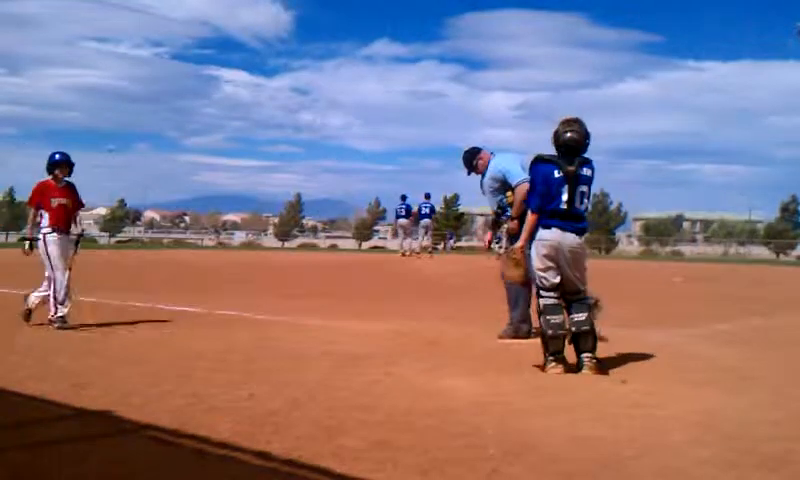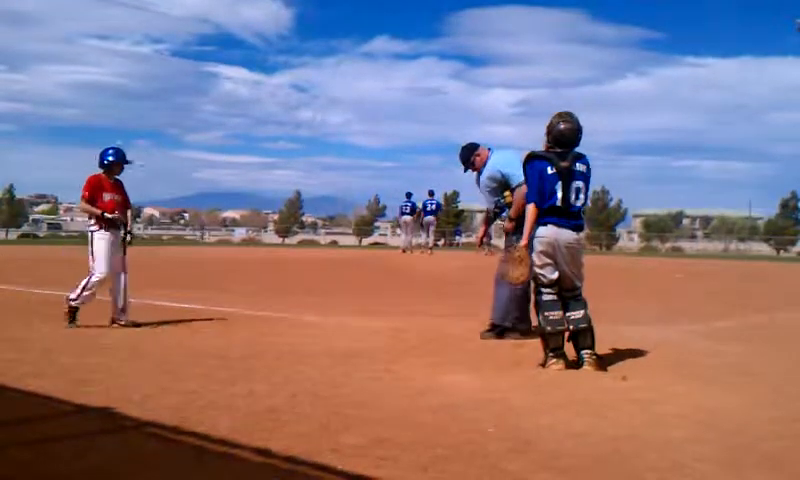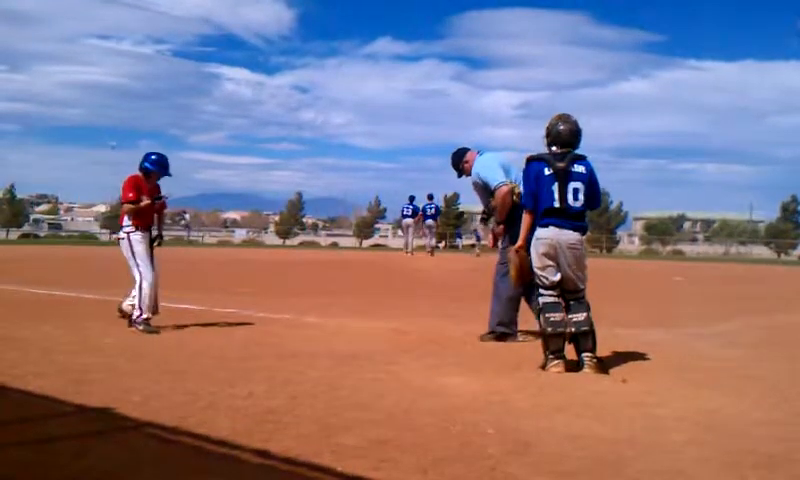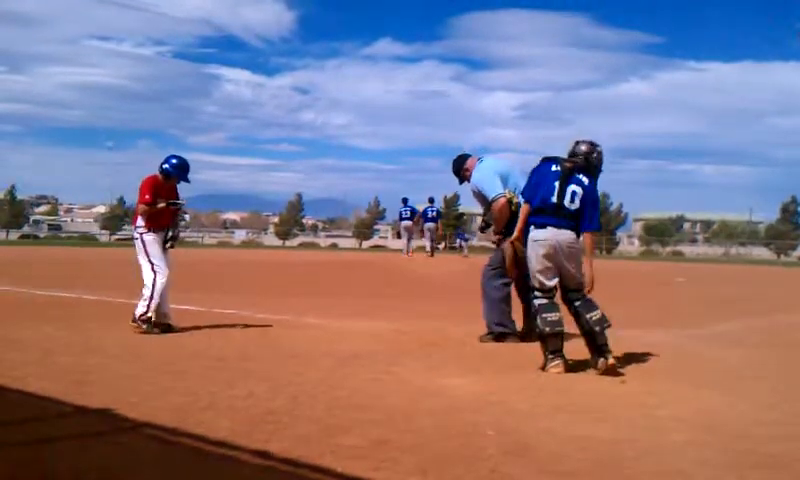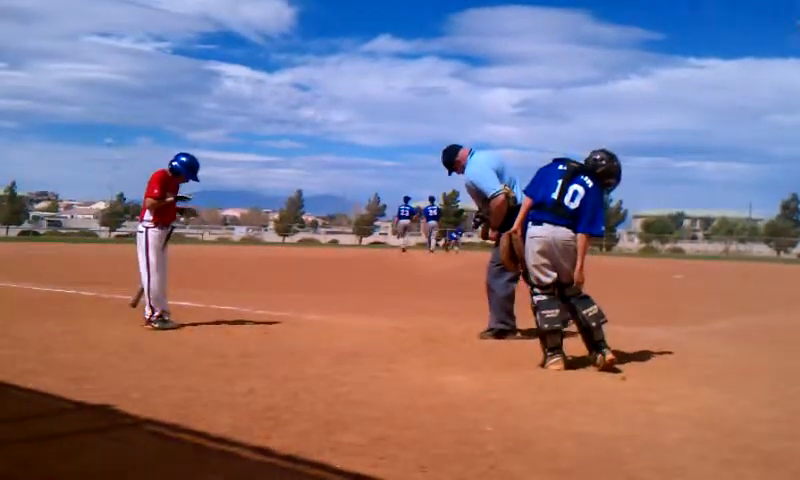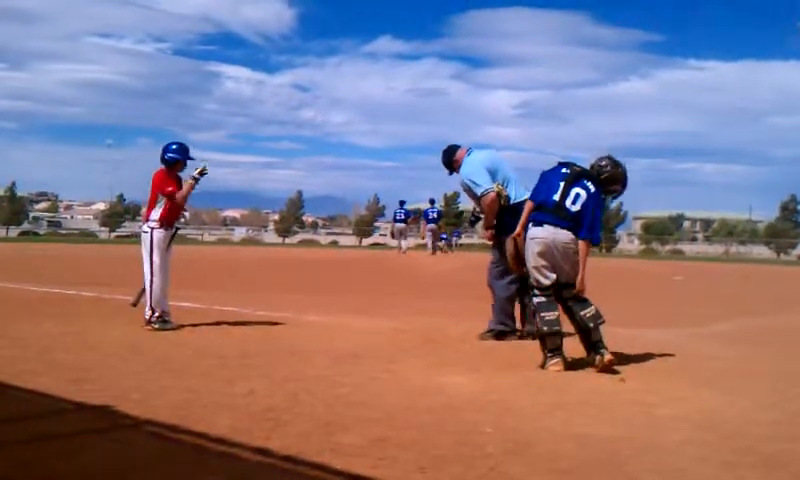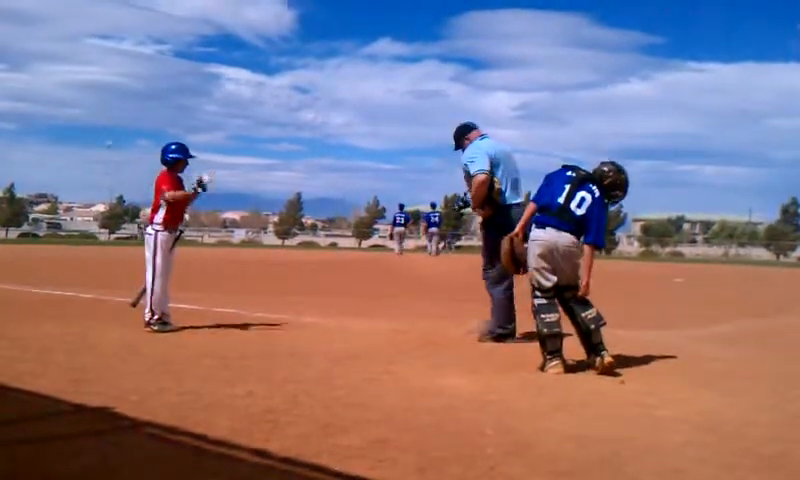
dt=0.5s
person 1, frame 1
left shoulder: (543, 166)
right shoulder: (588, 168)
left elbow: (535, 208)
left wrist: (523, 240)
left hip: (547, 235)
right hip: (575, 238)
left knee: (549, 295)
right knee: (577, 296)
left ankle: (554, 358)
right ankle: (587, 357)
person 1, frame 2
left shoulder: (537, 163)
right shoulder: (583, 164)
left elbow: (533, 203)
left wrist: (525, 238)
left hip: (544, 232)
right hip: (572, 234)
left knee: (547, 292)
right knee: (573, 293)
left ankle: (555, 354)
right ankle: (587, 354)
person 1, frame 3
left shoulder: (536, 165)
right shoulder: (585, 166)
left elbow: (530, 208)
right elbow: (594, 204)
left wrist: (522, 239)
left hip: (546, 235)
right hip: (574, 236)
left knee: (548, 294)
right knee: (576, 295)
left ankle: (555, 357)
right ankle: (587, 357)
person 1, frame 4
left shoulder: (545, 167)
right shoulder: (588, 183)
left elbow: (527, 202)
right elbow: (588, 229)
left wrist: (518, 231)
right wrist: (589, 266)
left hip: (541, 234)
right hip: (569, 237)
left knee: (543, 294)
right knee: (577, 294)
left ankle: (555, 357)
right ankle: (602, 353)
person 1, frame 5
left shoulder: (554, 167)
right shoulder: (594, 189)
left elbow: (530, 197)
right elbow: (584, 231)
left wrist: (518, 224)
right wrist: (579, 266)
left hip: (538, 231)
right hip: (566, 236)
left knee: (543, 291)
right knee: (572, 291)
left ankle: (554, 354)
right ankle: (600, 349)
person 1, frame 6
left shoulder: (559, 170)
right shoulder: (595, 195)
left elbow: (532, 200)
right elbow: (585, 238)
left wrist: (520, 227)
right wrist: (581, 274)
left hip: (537, 233)
right hip: (566, 239)
left knee: (543, 293)
right knee: (571, 294)
left ankle: (554, 355)
right ankle: (598, 350)
person 1, frame 7
left shoulder: (562, 173)
right shoulder: (598, 200)
left elbow: (535, 201)
right elbow: (590, 243)
left wrist: (520, 227)
right wrist: (586, 278)
left hip: (540, 235)
right hip: (568, 241)
left knee: (543, 295)
right knee: (573, 295)
left ankle: (553, 358)
right ankle: (599, 353)
person 2, frame 1
left shoulder: (504, 162)
right shoulder: (487, 177)
left elbow: (524, 188)
left wrist: (515, 218)
right wrist: (491, 231)
right hip: (516, 226)
right ankle: (519, 325)
person 2, frame 2
left shoulder: (502, 160)
right shoulder: (483, 175)
left elbow: (524, 188)
left wrist: (511, 218)
right wrist: (485, 226)
left hip: (524, 220)
right hip: (518, 222)
left ankle: (503, 325)
right ankle: (519, 324)
person 2, frame 3
left shoulder: (480, 167)
right shoulder: (489, 160)
left elbow: (504, 191)
left wrist: (499, 222)
right wrist: (498, 224)
left hip: (521, 219)
left knee: (507, 274)
left ankle: (503, 330)
person 2, frame 4
left shoulder: (479, 177)
right shoulder: (492, 162)
left elbow: (501, 203)
left wrist: (498, 231)
right wrist: (501, 228)
left knee: (494, 276)
right knee: (526, 279)
left ankle: (502, 330)
right ankle: (532, 329)
person 2, frame 5
left shoulder: (474, 171)
right shoulder: (484, 156)
left elbow: (499, 199)
left wrist: (494, 227)
right wrist: (488, 224)
left hip: (514, 221)
left knee: (498, 273)
left ankle: (502, 327)
person 2, frame 6
left shoulder: (468, 170)
right shoulder: (487, 153)
left elbow: (490, 197)
left wrist: (487, 226)
right wrist: (481, 213)
left hip: (512, 217)
left knee: (501, 274)
right knee: (522, 273)
left ankle: (502, 328)
right ankle: (533, 323)
person 2, frame 7
left shoulder: (473, 151)
right shoulder: (502, 147)
left elbow: (481, 179)
left wrist: (476, 205)
left hip: (500, 216)
right hip: (515, 211)
left knee: (496, 274)
right knee: (503, 272)
left ankle: (502, 330)
right ankle: (502, 325)
person 3, frame 1
left shoulder: (71, 187)
right shoulder: (42, 186)
left elbow: (74, 212)
right elbow: (33, 212)
left wrist: (77, 230)
right wrist: (29, 238)
left hip: (65, 236)
right hip: (49, 235)
left knee: (53, 276)
right knee: (58, 275)
left ankle: (31, 302)
right ankle: (57, 315)
person 3, frame 2
left shoulder: (119, 185)
right shoulder: (94, 180)
left elbow: (125, 208)
right elbow: (83, 205)
left wrist: (128, 228)
right wrist: (104, 215)
left hip: (116, 232)
right hip: (99, 231)
left knee: (119, 274)
right knee: (100, 273)
left ankle: (120, 316)
right ankle: (74, 303)
person 3, frame 3
left shoulder: (155, 187)
right shoulder: (132, 181)
left elbow: (159, 211)
right elbow: (127, 209)
left wrist: (159, 232)
right wrist: (149, 202)
left hip: (146, 234)
right hip: (131, 234)
left knee: (149, 276)
right knee: (145, 275)
left ankle: (127, 308)
right ankle: (140, 317)
person 3, frame 4
left shoulder: (172, 188)
right shoulder: (150, 182)
left elbow: (174, 213)
right elbow: (141, 210)
left wrist: (174, 233)
right wrist: (164, 205)
left hip: (161, 235)
right hip: (145, 234)
left knee: (162, 275)
right knee: (160, 273)
left ankle: (161, 319)
right ankle: (142, 316)
person 3, frame 5
left shoulder: (174, 182)
right shoulder: (159, 177)
right elbow: (149, 203)
left wrist: (179, 211)
right wrist: (172, 199)
left hip: (162, 230)
right hip: (150, 230)
left knee: (160, 274)
right knee: (153, 273)
left ankle: (160, 313)
right ankle: (153, 315)
person 3, frame 6
left shoulder: (175, 178)
right shoulder: (162, 175)
left elbow: (180, 204)
right elbow: (180, 198)
left wrist: (193, 181)
right wrist: (194, 178)
left hip: (166, 230)
right hip: (155, 230)
left knee: (162, 274)
right knee: (155, 273)
left ankle: (161, 314)
right ankle: (152, 316)
person 3, frame 7
left shoulder: (176, 179)
right shoulder: (165, 177)
left elbow: (182, 204)
right elbow: (169, 197)
left wrist: (195, 190)
right wrist: (194, 191)
left hip: (170, 233)
right hip: (159, 232)
left knee: (163, 276)
right knee: (156, 276)
left ankle: (161, 317)
right ankle: (152, 318)
